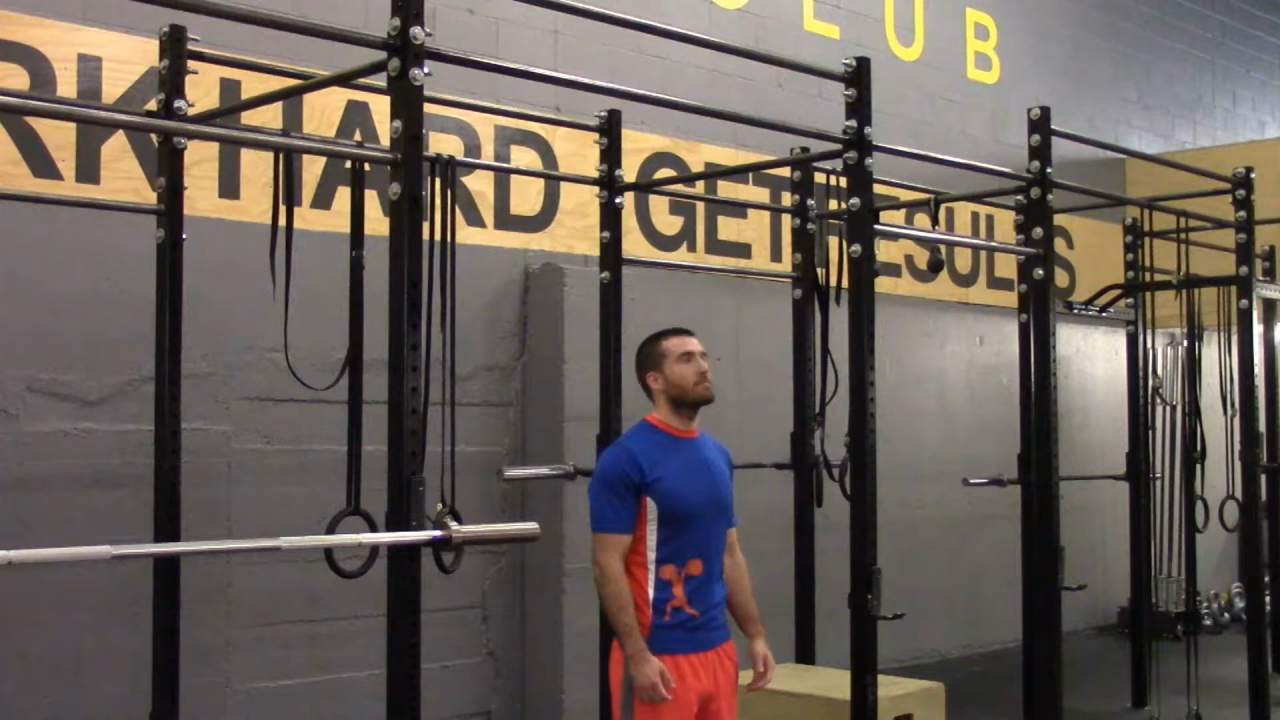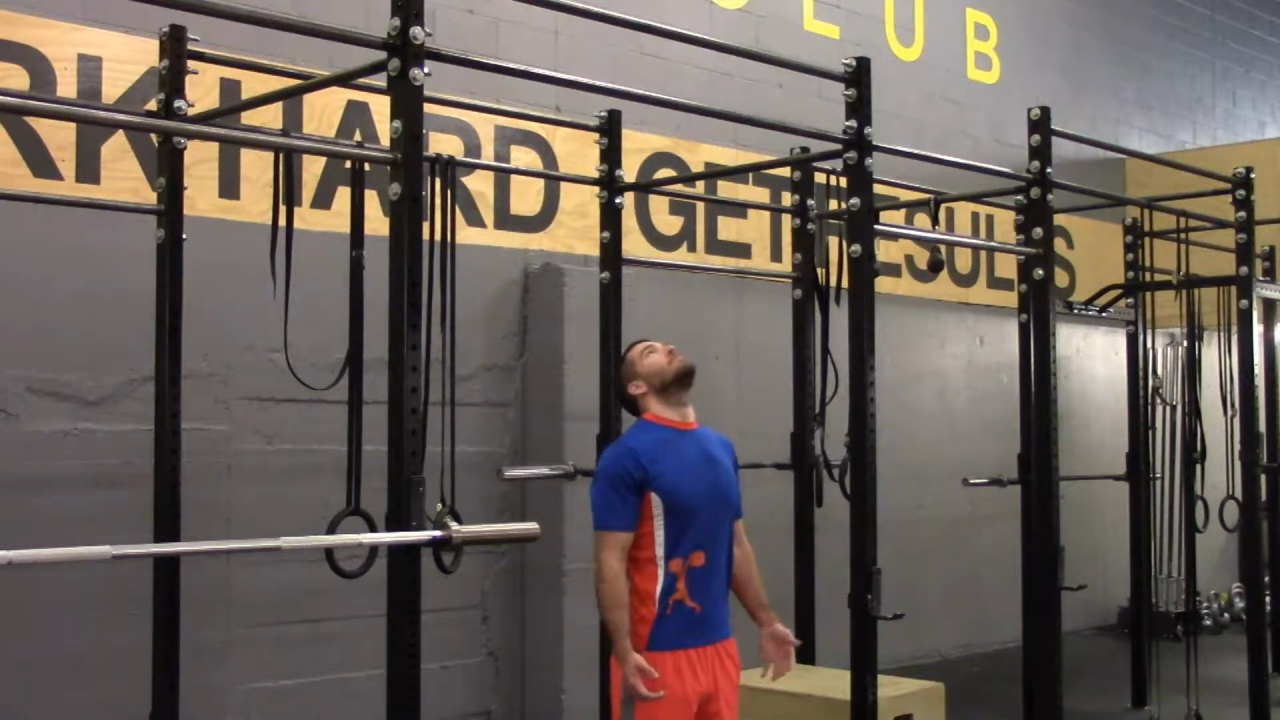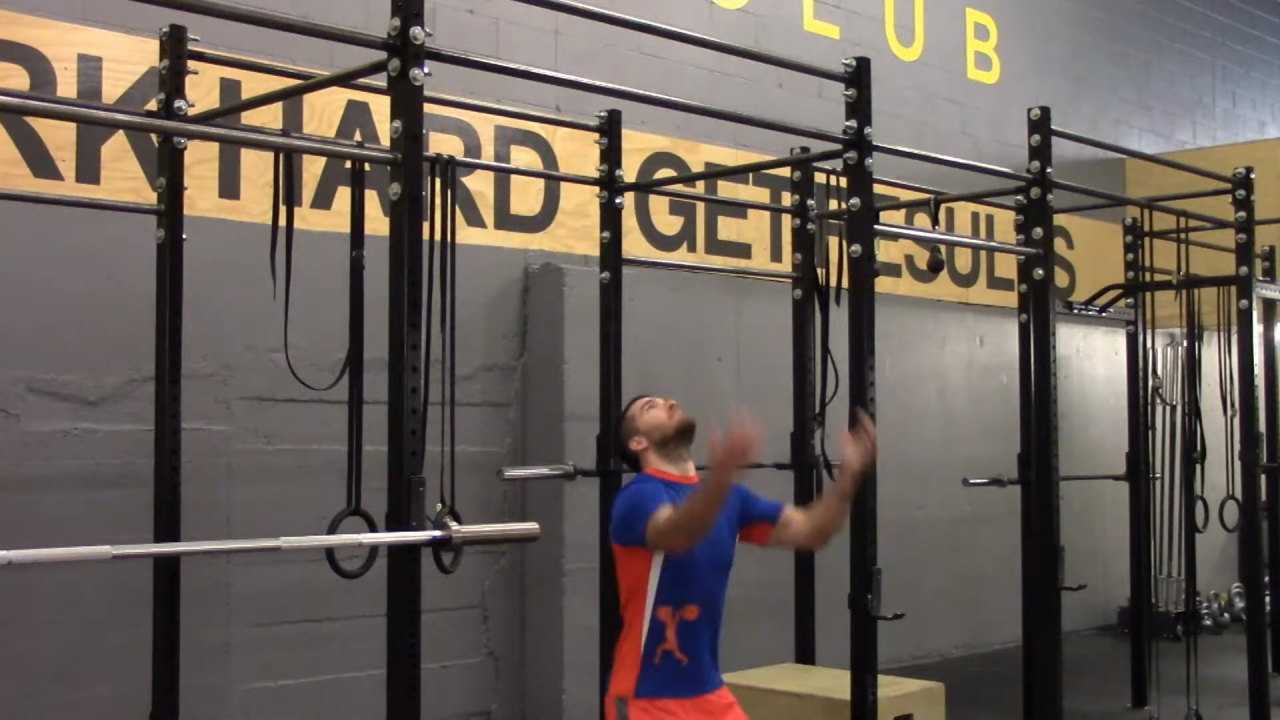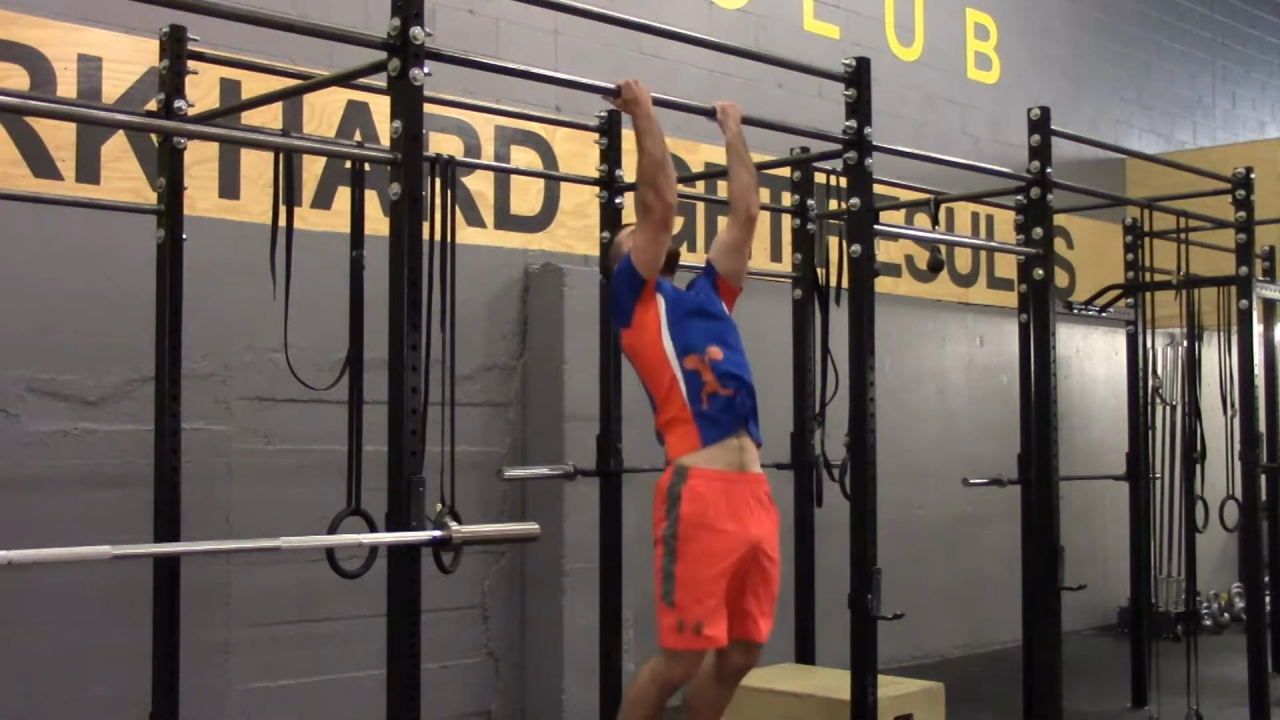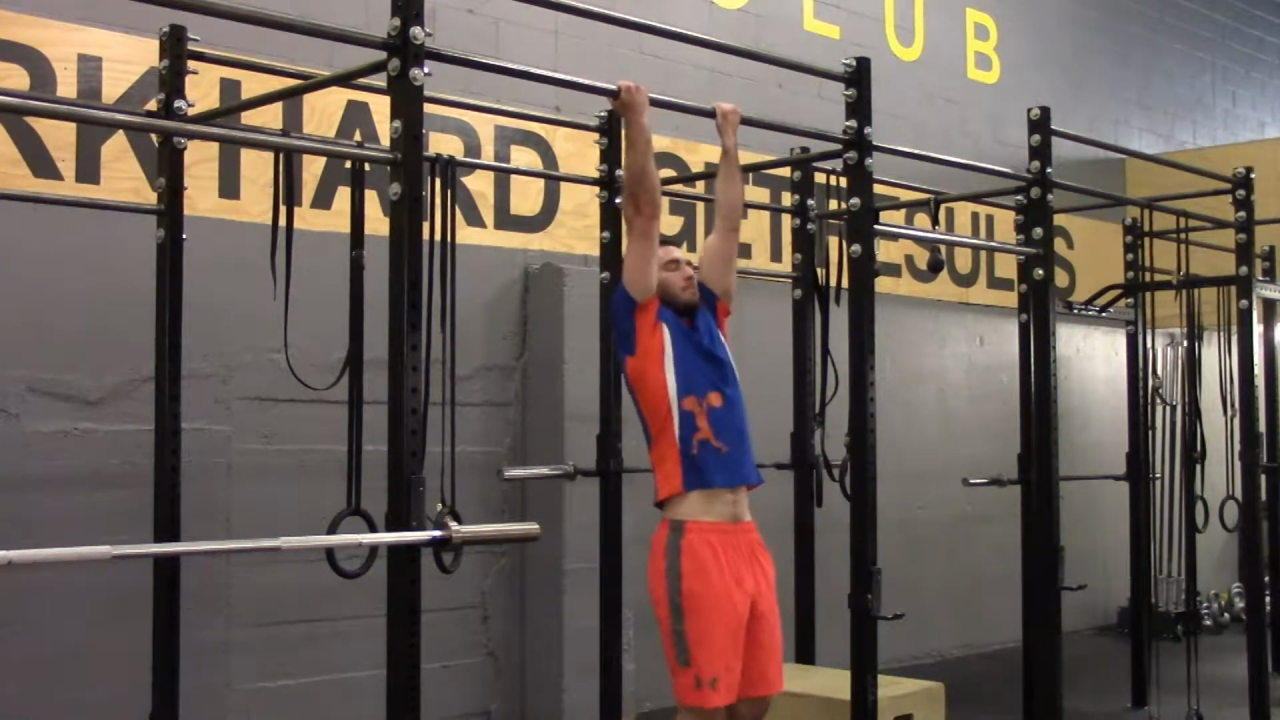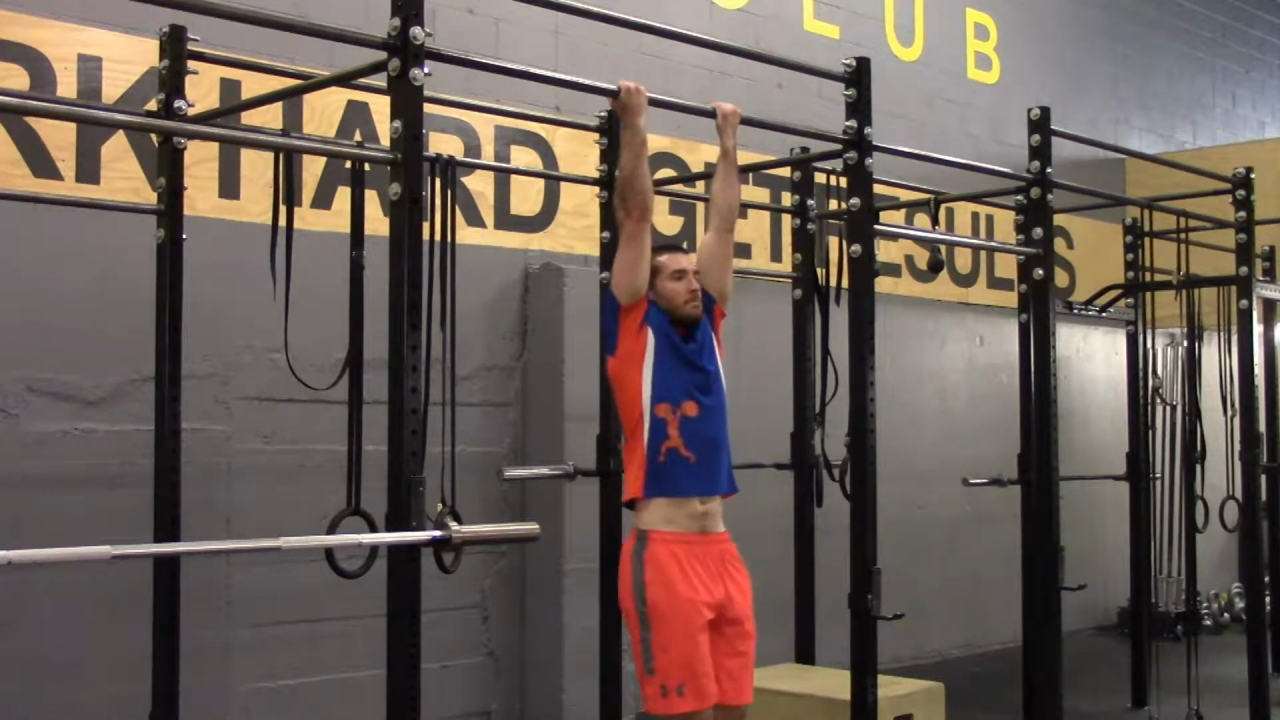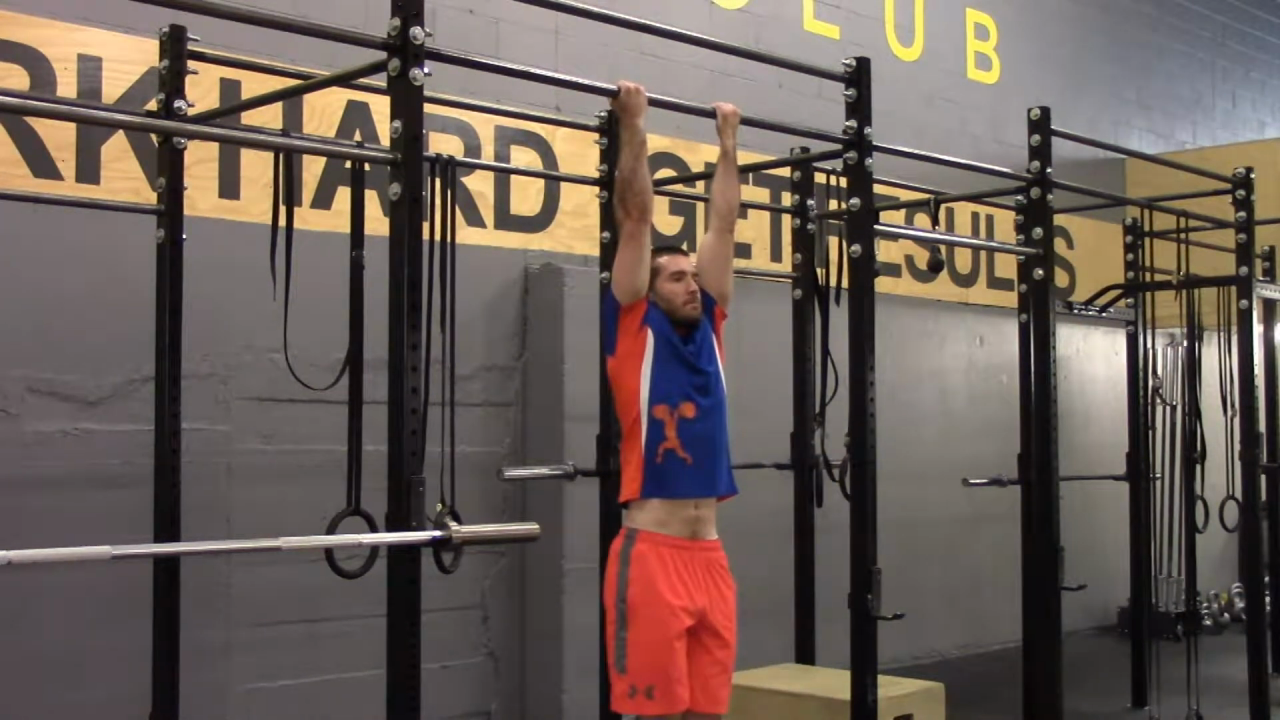
dt=0.4s
person 1, frame 1
left shoulder: (718, 455)
right shoulder: (627, 459)
right elbow: (608, 565)
left wrist: (756, 635)
right wrist: (637, 654)
left hip: (717, 649)
right hip: (658, 656)
person 1, frame 2
left shoulder: (720, 447)
right shoulder: (627, 456)
right elbow: (610, 563)
left wrist: (768, 622)
right wrist: (624, 652)
left hip: (718, 645)
right hip: (656, 652)
person 1, frame 3
left shoulder: (729, 495)
right shoulder: (637, 501)
left elbow: (807, 531)
right elbow: (676, 534)
left wrist: (847, 476)
right wrist: (720, 475)
person 1, frame 4
left shoulder: (708, 295)
right shoulder: (636, 300)
left elbow: (745, 216)
right elbow: (660, 204)
left wrist: (733, 135)
right wrist: (643, 116)
left hip: (752, 495)
right hip: (698, 499)
left knee: (740, 653)
right knee: (683, 657)
person 1, frame 5
left shoulder: (710, 322)
right shoulder: (643, 328)
left elbow: (727, 225)
right elbow: (644, 217)
left wrist: (728, 140)
right wrist: (636, 121)
left hip: (747, 542)
right hip: (693, 544)
person 1, frame 6
left shoulder: (705, 329)
right shoulder: (633, 330)
left elbow: (722, 228)
right elbow: (635, 219)
left wrist: (727, 141)
right wrist: (634, 124)
left hip: (721, 553)
right hip: (661, 555)
person 1, frame 7
left shoulder: (707, 329)
right shoulder: (633, 331)
left elbow: (722, 227)
right elbow: (635, 219)
left wrist: (728, 142)
right wrist: (633, 124)
left hip: (710, 560)
right hip: (650, 559)
